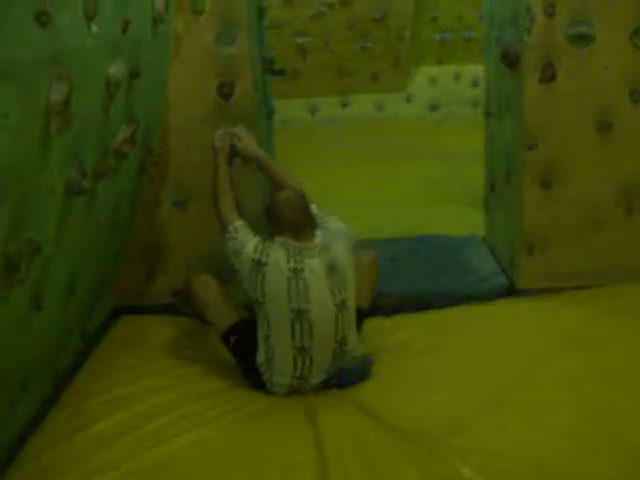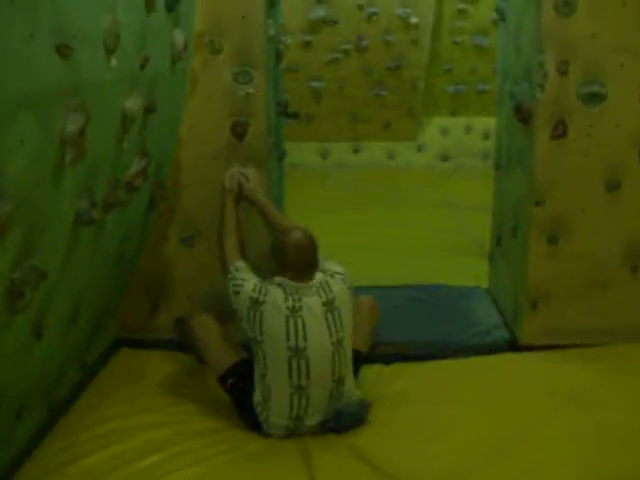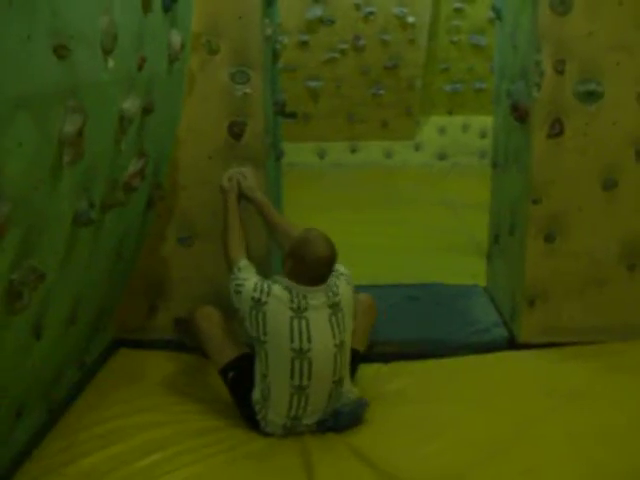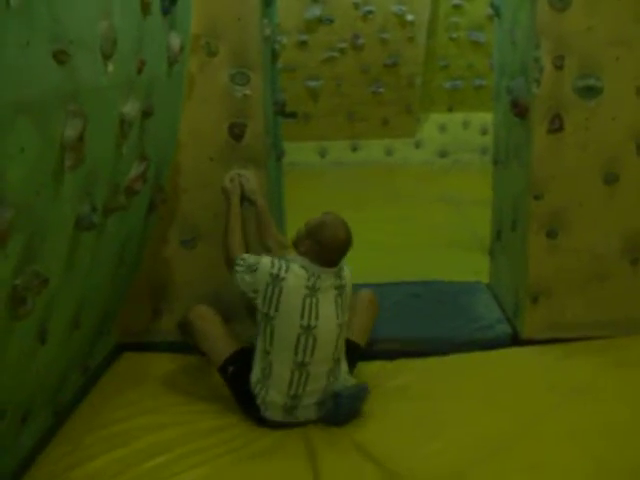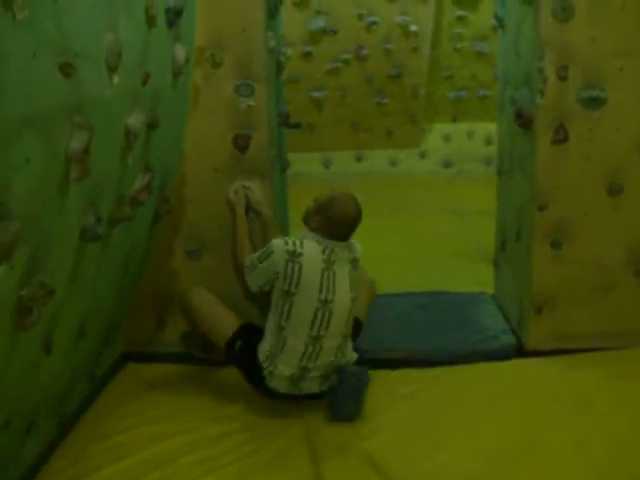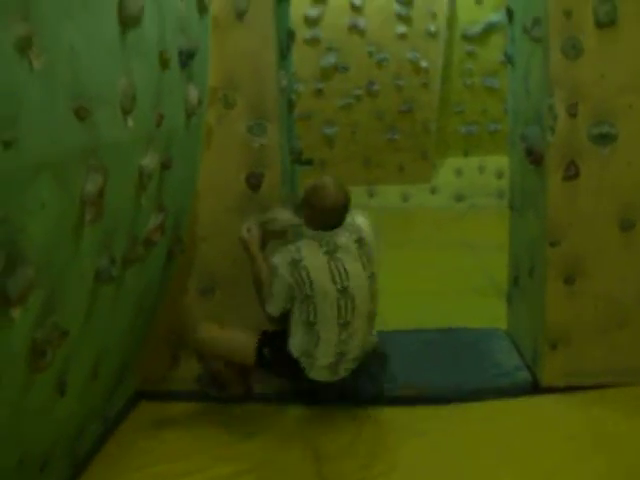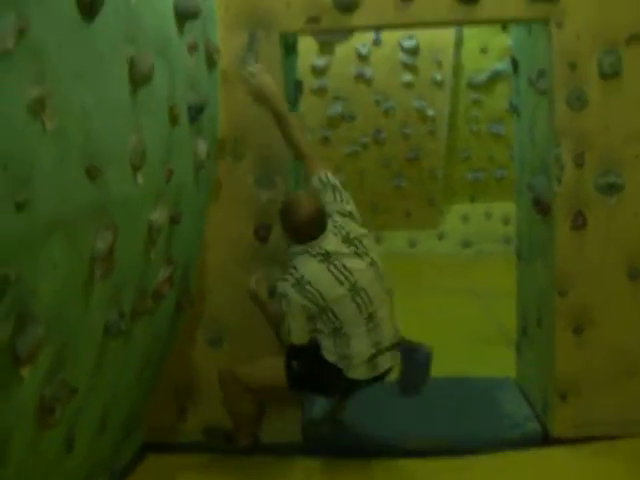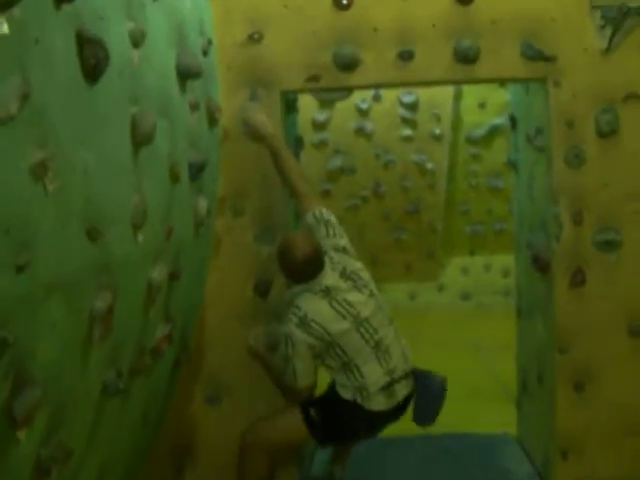
dt=0.3s
person 1, frame 1
left shoulder: (258, 259)
right shoulder: (341, 243)
left elbow: (229, 214)
right elbow: (299, 197)
left wrist: (222, 159)
right wrist: (257, 155)
left hip: (277, 381)
right hip: (340, 368)
left knee: (200, 282)
right knee: (367, 260)
person 1, frame 2
left shoulder: (257, 298)
right shoulder: (338, 285)
left elbow: (232, 257)
right elbow: (301, 240)
left wrist: (229, 201)
right wrist: (258, 199)
left hip: (274, 423)
right hip: (337, 410)
left knee: (199, 322)
right knee: (367, 303)
person 1, frame 3
left shoulder: (261, 298)
right shoulder: (342, 287)
left elbow: (237, 255)
right elbow: (298, 242)
left wrist: (231, 199)
right wrist: (257, 197)
left hip: (272, 422)
right hip: (334, 411)
left knee: (205, 315)
right knee: (365, 302)
person 1, frame 4
left shoulder: (276, 273)
right shoulder: (342, 275)
left elbow: (235, 261)
right elbow: (281, 249)
left wrist: (233, 201)
right wrist: (258, 200)
left hip: (270, 411)
right hip: (330, 400)
left knee: (197, 313)
right knee: (367, 297)
person 1, frame 5
left shoulder: (290, 253)
right shoulder: (353, 253)
left elbow: (249, 274)
left wrist: (239, 211)
right wrist: (263, 212)
left hip: (275, 381)
right hip: (329, 378)
left knee: (192, 295)
right knee: (364, 283)
left ankle: (215, 348)
person 1, frame 6
left shoulder: (292, 261)
right shoulder: (361, 229)
left elbow: (272, 309)
left wrist: (255, 250)
left hip: (312, 368)
right hip: (359, 356)
left knee: (203, 336)
person 1, frame 7
left shoulder: (296, 283)
right shoulder: (346, 221)
left elbow: (297, 342)
right elbow: (309, 158)
left wrist: (263, 303)
right wrist: (273, 101)
left hip: (347, 371)
right hip: (387, 355)
left knee: (233, 376)
left ankle: (243, 442)
person 1, frame 8
left shoulder: (300, 321)
right shoulder: (339, 256)
left elbow: (300, 391)
right elbow: (305, 193)
left wrist: (265, 352)
right wrist: (271, 137)
left hip: (366, 407)
right hip: (401, 388)
left knee: (254, 442)
